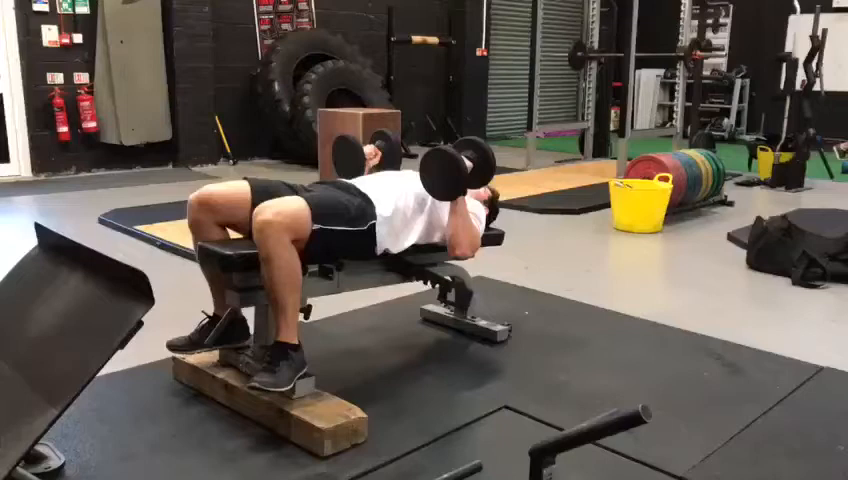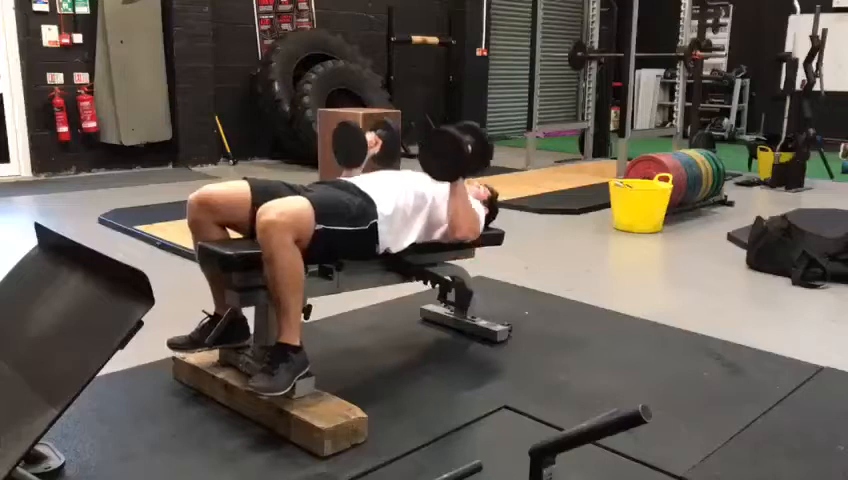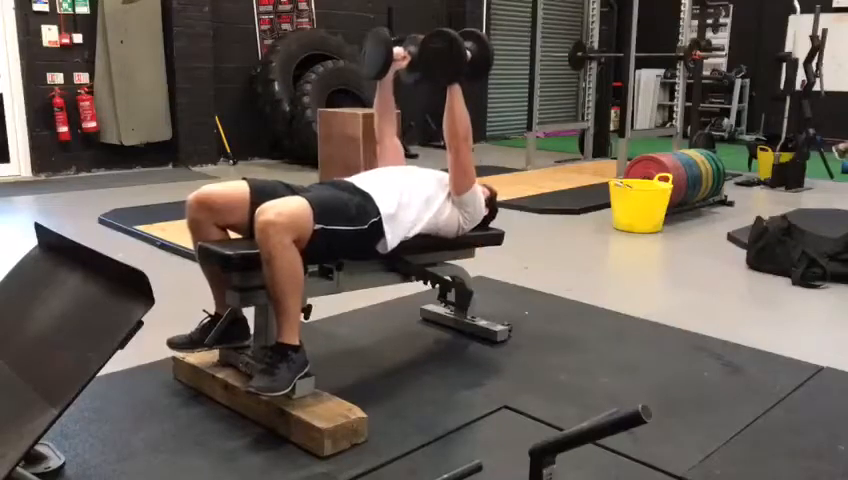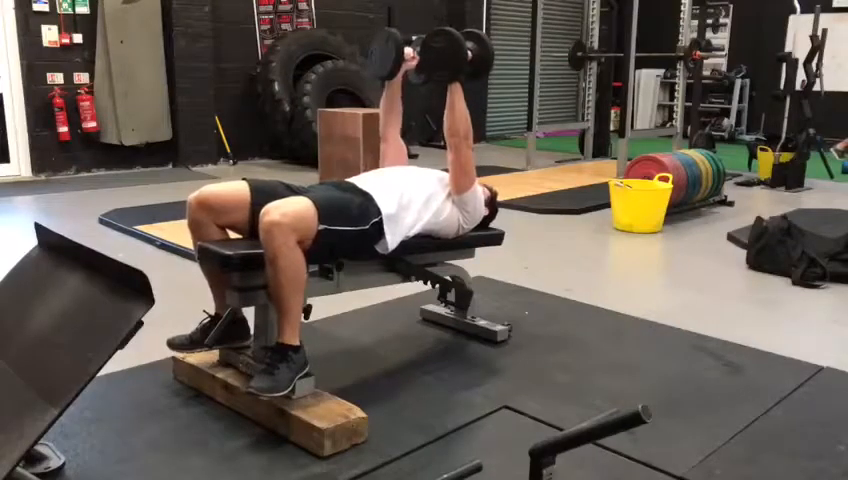
dt=0.5s
person 1, frame 1
left shoulder: (469, 210)
right shoulder: (423, 188)
left elbow: (462, 249)
right wrist: (363, 166)
left hip: (366, 217)
left knee: (271, 220)
right knee: (203, 203)
left ankle: (288, 351)
right ankle: (227, 322)
person 1, frame 2
left shoulder: (469, 206)
right shoulder: (426, 188)
left elbow: (462, 233)
left wrist: (458, 176)
left hip: (367, 215)
left knee: (274, 220)
right knee: (203, 203)
left ankle: (290, 351)
right ankle: (227, 321)
person 1, frame 3
left shoulder: (465, 209)
right shoulder: (417, 182)
left elbow: (460, 146)
right elbow: (385, 134)
left wrist: (453, 81)
right wrist: (387, 73)
left hip: (367, 215)
right hip: (330, 193)
left knee: (273, 222)
right knee: (203, 203)
left ankle: (290, 352)
right ankle: (228, 321)
person 1, frame 4
left shoulder: (465, 210)
right shoulder: (416, 183)
left elbow: (459, 144)
right elbow: (390, 134)
left wrist: (454, 81)
right wrist: (397, 73)
left hip: (369, 214)
left knee: (278, 222)
right knee: (203, 204)
left ankle: (290, 352)
right ankle: (228, 321)
